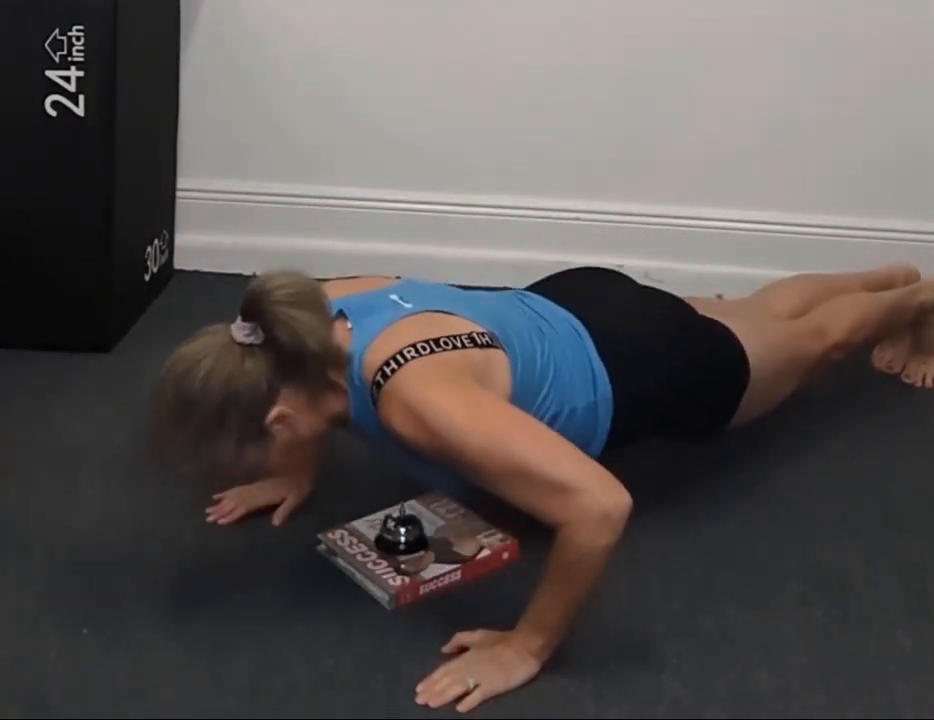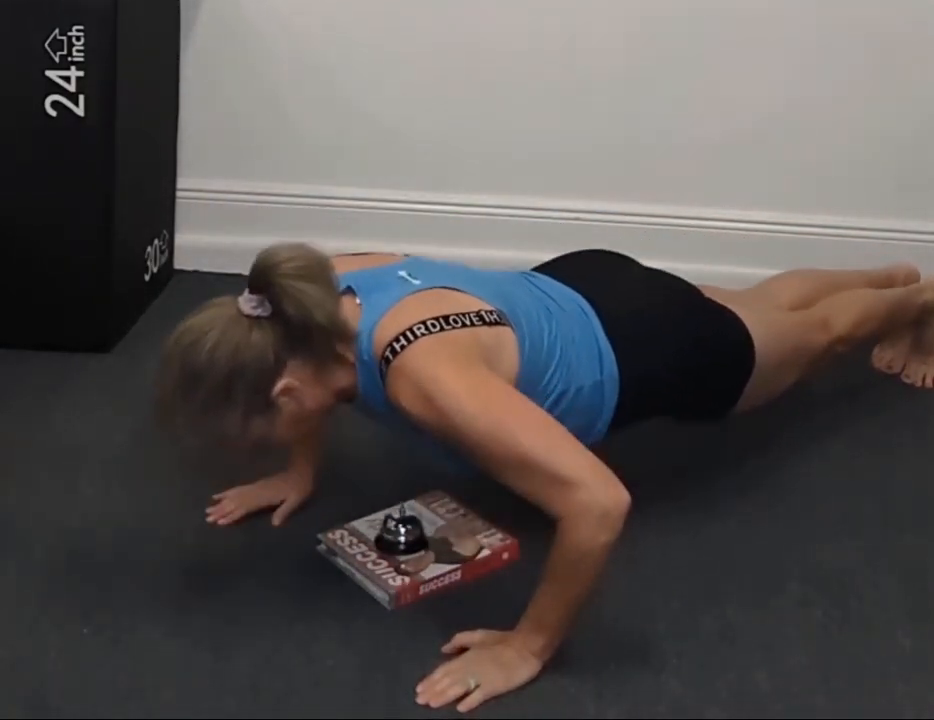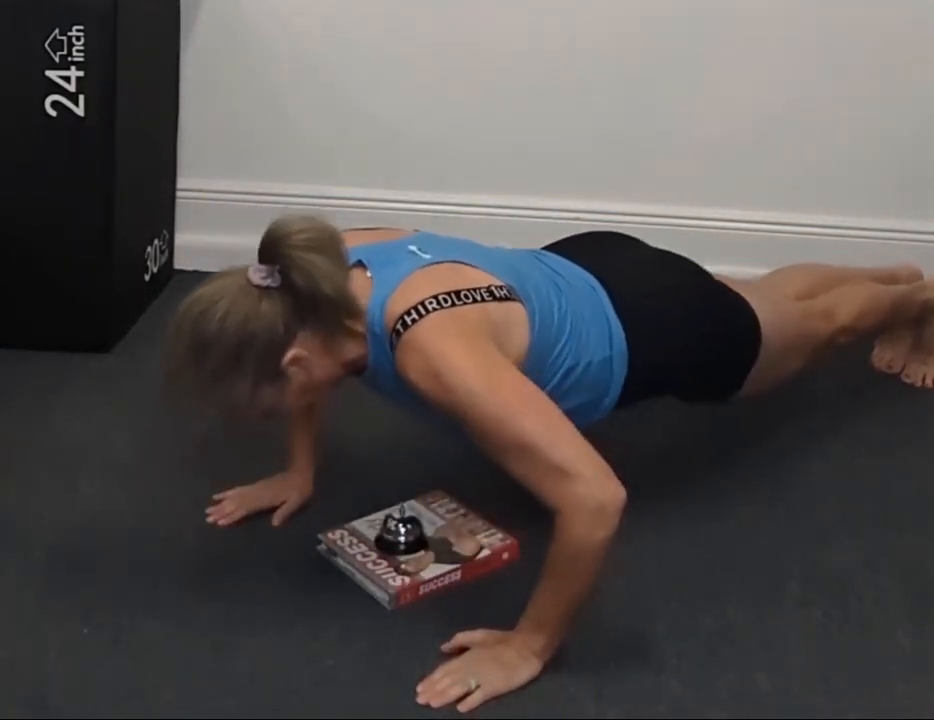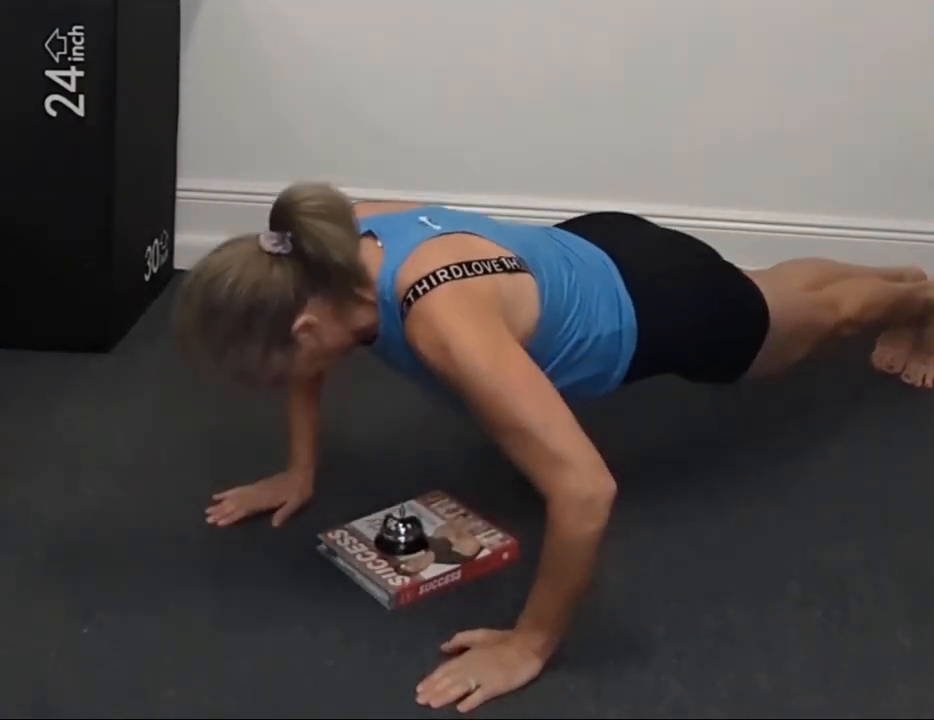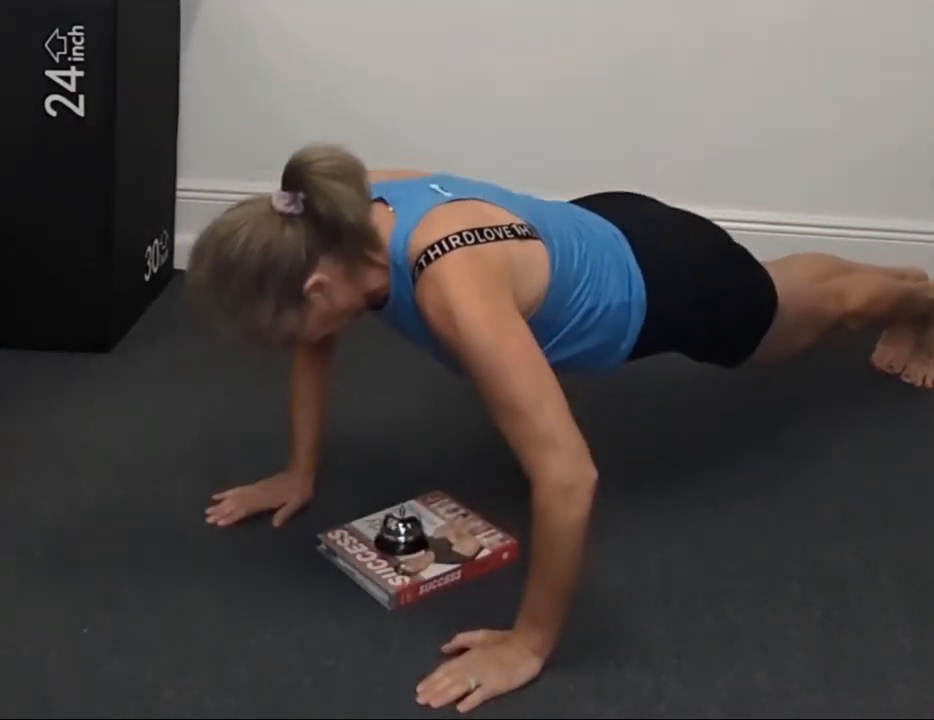
dt=0.1s
person 1, frame 1
left shoulder: (413, 399)
right shoulder: (310, 317)
left elbow: (602, 506)
left wrist: (526, 647)
right wrist: (300, 469)
left hip: (638, 372)
right hip: (568, 312)
left knee: (811, 336)
right knee: (755, 311)
person 1, frame 2
left shoulder: (425, 375)
right shoulder: (319, 295)
left elbow: (602, 504)
left wrist: (527, 647)
right wrist: (301, 475)
left hip: (643, 354)
right hip: (575, 295)
left knee: (815, 331)
right knee: (764, 300)
person 1, frame 3
left shoulder: (433, 353)
right shoulder: (328, 270)
left elbow: (597, 498)
right elbow: (306, 338)
left wrist: (529, 646)
right wrist: (301, 471)
left hip: (651, 332)
right hip: (581, 276)
left knee: (819, 321)
right knee: (771, 294)
person 1, frame 4
left shoulder: (444, 322)
right shoulder: (334, 248)
left elbow: (588, 491)
right elbow: (307, 356)
left wrist: (530, 646)
right wrist: (300, 474)
left hip: (663, 312)
right hip: (593, 259)
left knee: (822, 315)
right knee: (775, 287)
person 1, frame 5
left shoulder: (452, 291)
right shoulder: (345, 218)
left elbow: (569, 477)
right elbow: (315, 338)
left wrist: (530, 643)
right wrist: (301, 471)
left hip: (669, 285)
right hip: (600, 237)
left knee: (827, 304)
right knee: (791, 283)
